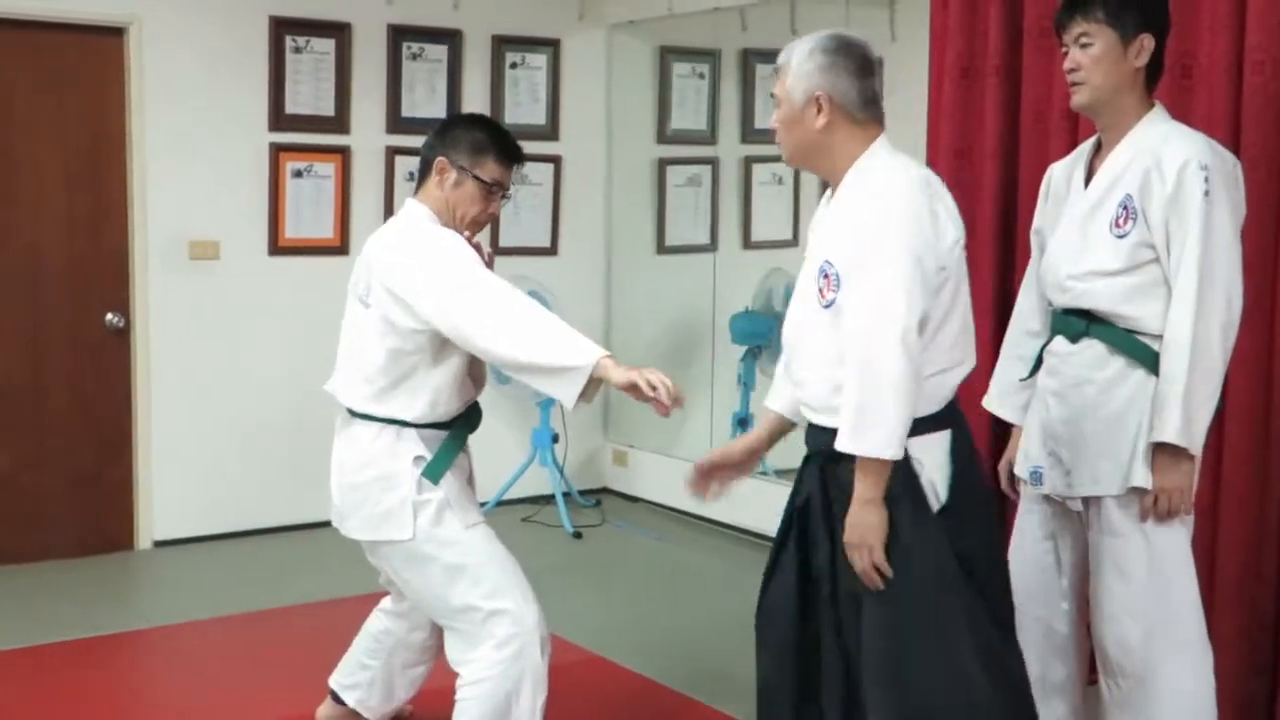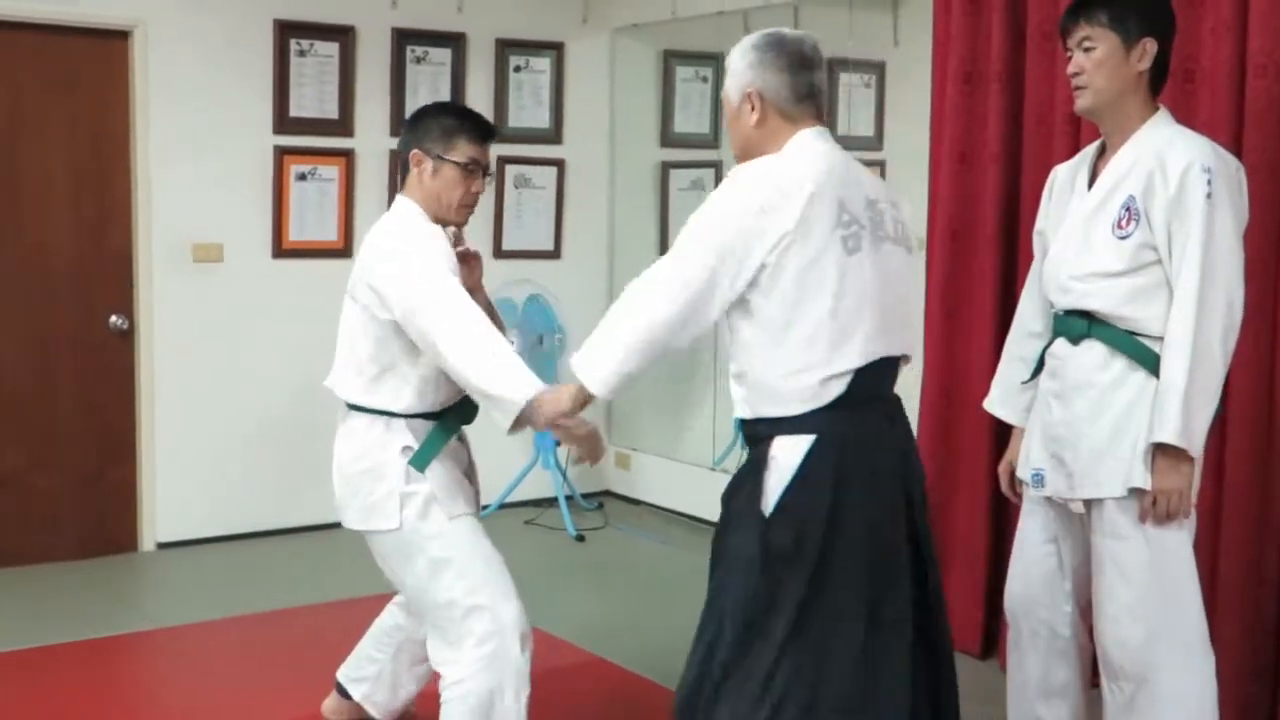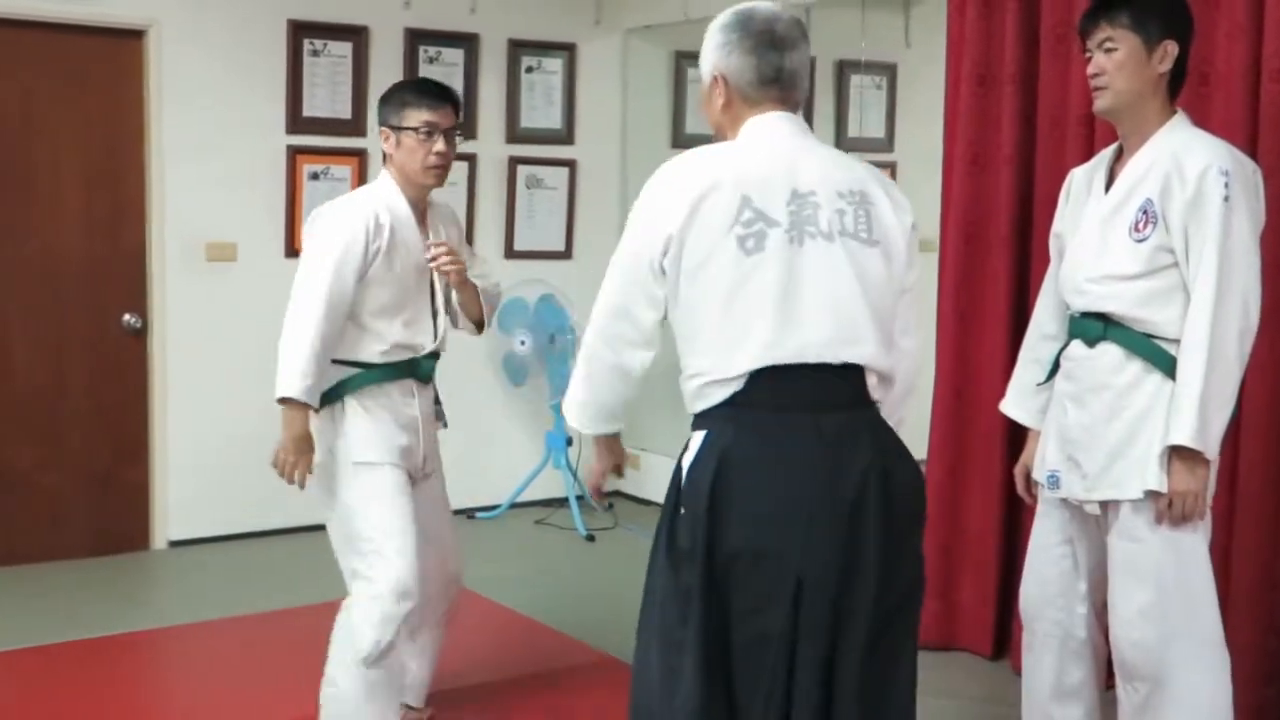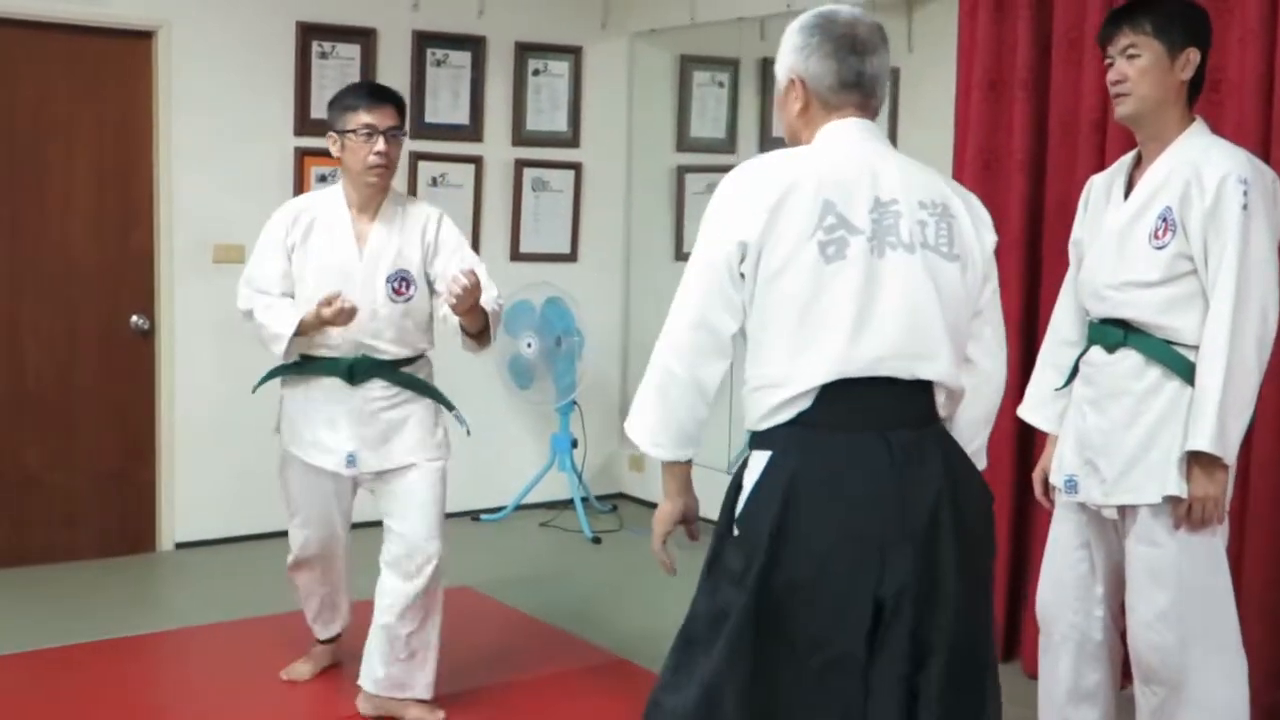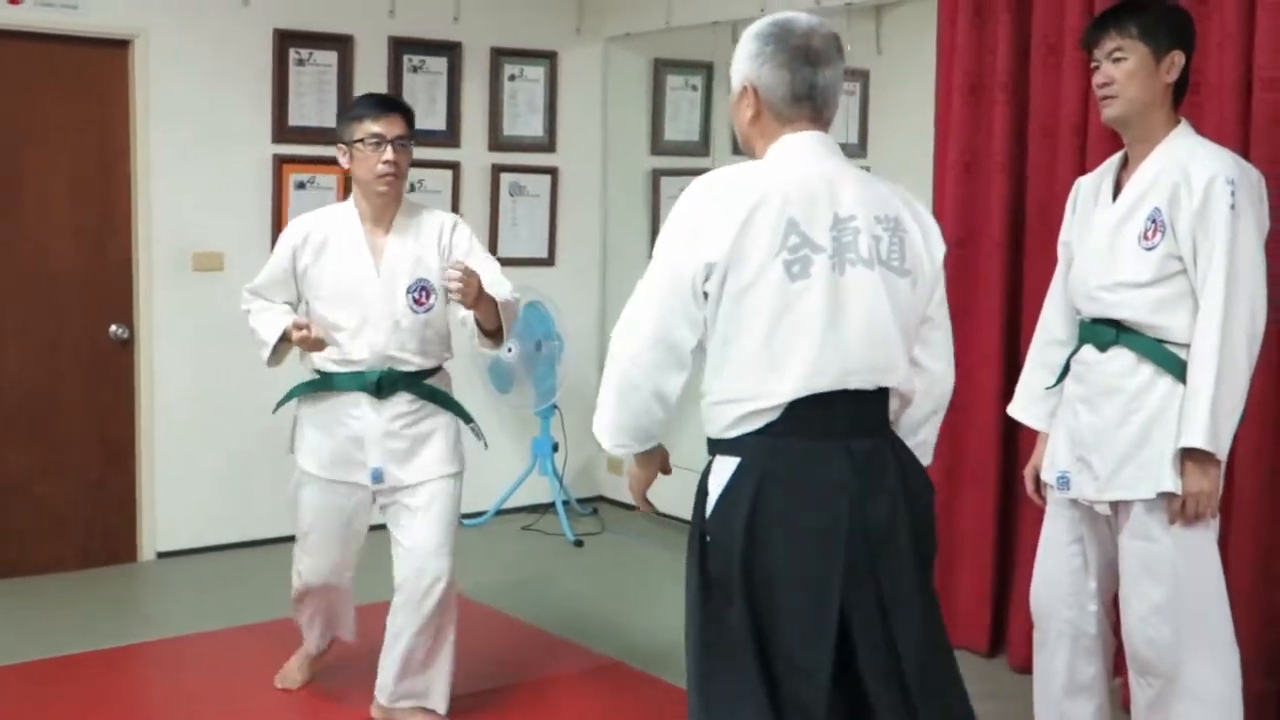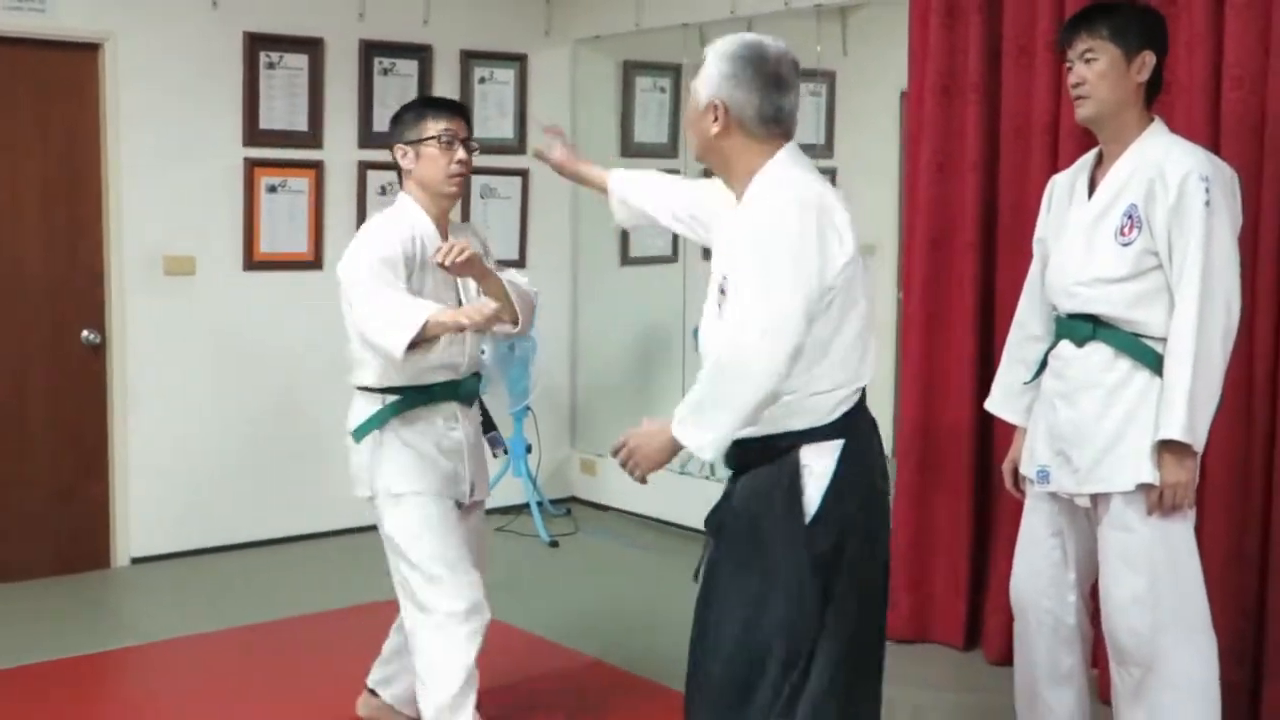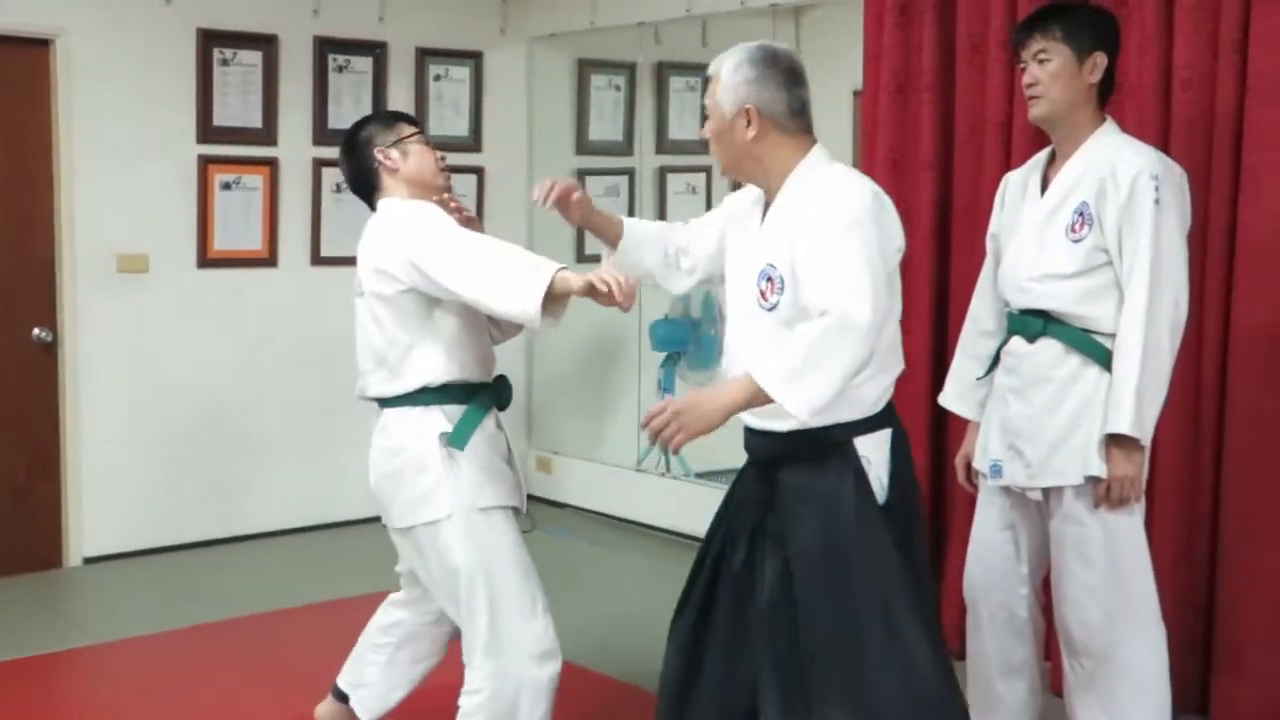
dt=0.4s
person 1, frame 1
left shoulder: (1188, 162)
right shoulder: (1063, 174)
left elbow: (1205, 307)
left wrist: (1177, 443)
right wrist: (1018, 420)
left hip: (1134, 410)
right hip: (1058, 406)
left knee: (1142, 621)
right knee: (1035, 604)
person 1, frame 2
left shoulder: (1191, 165)
right shoulder: (1067, 177)
left elbow: (1206, 309)
left wrist: (1176, 444)
right wrist: (1019, 423)
left hip: (1135, 415)
right hip: (1061, 411)
left knee: (1144, 626)
right knee: (1038, 610)
person 1, frame 3
left shoulder: (1208, 168)
right shoulder: (1084, 180)
left elbow: (1223, 311)
left wrist: (1191, 446)
right wrist: (1035, 425)
left hip: (1150, 419)
right hip: (1076, 415)
left knee: (1158, 629)
right knee: (1054, 611)
person 1, frame 4
right shoulder: (1103, 187)
left wrist: (1211, 453)
right wrist: (1053, 432)
left hip: (1170, 425)
right hip: (1093, 421)
left knee: (1176, 634)
right knee: (1067, 615)
person 1, frame 5
left shoulder: (1215, 177)
right shoulder: (1090, 189)
left elbow: (1231, 318)
left wrist: (1203, 448)
right wrist: (1043, 429)
left hip: (1161, 423)
right hip: (1084, 419)
left knee: (1169, 628)
right knee: (1060, 609)
person 1, frame 6
left shoulder: (1188, 175)
right shoulder: (1064, 187)
left elbow: (1207, 312)
left wrist: (1181, 441)
right wrist: (1020, 423)
left hip: (1137, 415)
right hip: (1062, 412)
left knee: (1150, 617)
right knee: (1040, 600)
person 1, frame 7
left shoulder: (1138, 173)
right shoulder: (1017, 183)
left elbow: (1155, 308)
left wrist: (1127, 434)
right wrist: (973, 418)
left hip: (1087, 407)
right hip: (1014, 406)
left knee: (1101, 608)
right knee: (993, 590)
person 2, frame 1
left shoulder: (891, 201)
right shoulder: (849, 198)
left elbow: (881, 356)
left wrist: (867, 497)
right wrist: (756, 439)
left hip: (904, 472)
right hip: (855, 464)
right knee: (800, 641)
person 2, frame 2
left shoulder: (764, 188)
right shoulder: (871, 192)
left elbow: (668, 299)
left wrist: (579, 387)
left hip: (818, 462)
right hip: (878, 443)
person 2, frame 3
left shoulder: (687, 183)
right shoulder: (876, 190)
left elbow: (619, 329)
right elbow: (902, 347)
left wrist: (602, 433)
left hip: (744, 461)
right hip: (864, 459)
person 2, frame 4
left shoulder: (760, 186)
right shoulder: (956, 205)
left elbow: (693, 343)
right elbow: (982, 366)
left wrist: (675, 479)
left hip: (805, 477)
right hip: (923, 475)
person 2, frame 5
left shoulder: (723, 198)
right shoulder: (904, 212)
left elbow: (648, 344)
right elbow: (932, 369)
left wrist: (642, 449)
left hip: (770, 485)
right hip: (877, 477)
person 2, frame 6
left shoulder: (786, 209)
right shoulder: (760, 195)
left elbow: (749, 360)
right elbow: (683, 200)
left wrist: (672, 436)
right wrist: (581, 168)
left hip: (805, 474)
right hip: (806, 469)
person 2, frame 7
left shoulder: (843, 202)
right shoulder: (751, 205)
left elbow: (847, 328)
right elbow: (675, 254)
left wrist: (720, 400)
right wrist: (590, 216)
left hip: (840, 476)
right hip: (778, 468)
right knee: (727, 642)
person 3, frame 1
left shoulder: (406, 243)
right shoulder: (421, 250)
left elbow: (468, 330)
right elbow: (501, 322)
left wrist: (475, 279)
right wrist: (611, 368)
left hip: (395, 463)
right hip: (402, 472)
left knee: (424, 598)
right knee: (509, 627)
person 3, frame 2
left shoulder: (422, 242)
right shoulder: (408, 247)
left elbow: (466, 336)
right elbow: (458, 337)
left wrist: (472, 286)
right wrist: (548, 407)
left hip: (418, 454)
right hip: (398, 463)
left knee: (436, 597)
right knee: (489, 624)
person 3, frame 3
left shoulder: (441, 219)
right shoulder: (351, 218)
left elbow: (473, 317)
right elbow: (310, 318)
left wrist: (464, 283)
right wrist: (295, 420)
left hip: (413, 410)
right hip: (359, 412)
left knee: (434, 569)
right knee: (387, 579)
person 3, frame 4
left shoulder: (428, 223)
right shoulder: (296, 219)
left elbow: (478, 311)
right elbow: (257, 298)
left wrist: (472, 310)
right wrist: (309, 321)
left hip: (402, 405)
right hip: (318, 403)
left knee: (416, 552)
right knee: (314, 541)
right ankle: (326, 637)
person 3, frame 5
left shoulder: (443, 230)
right shoulder: (307, 234)
left elbow: (501, 312)
right elbow: (260, 301)
left wrist: (480, 301)
right wrist: (290, 331)
left hip: (421, 420)
right hip: (336, 419)
left knee: (427, 573)
right knee: (320, 560)
right ankle: (323, 634)
person 3, frame 6
left shoulder: (456, 238)
right shoulder: (385, 234)
left elbow: (516, 317)
right elbow: (377, 317)
left wrist: (483, 271)
right wrist: (453, 316)
left hip: (452, 428)
right hip: (396, 436)
left knee: (435, 593)
right knee: (452, 603)
person 3, frame 7
left shoulder: (414, 233)
right shoulder: (406, 227)
left elbow: (496, 322)
right elbow: (480, 270)
left wrist: (473, 241)
right wrist: (573, 280)
left hip: (430, 443)
right hip: (438, 449)
left knee: (428, 598)
right knee: (518, 644)
